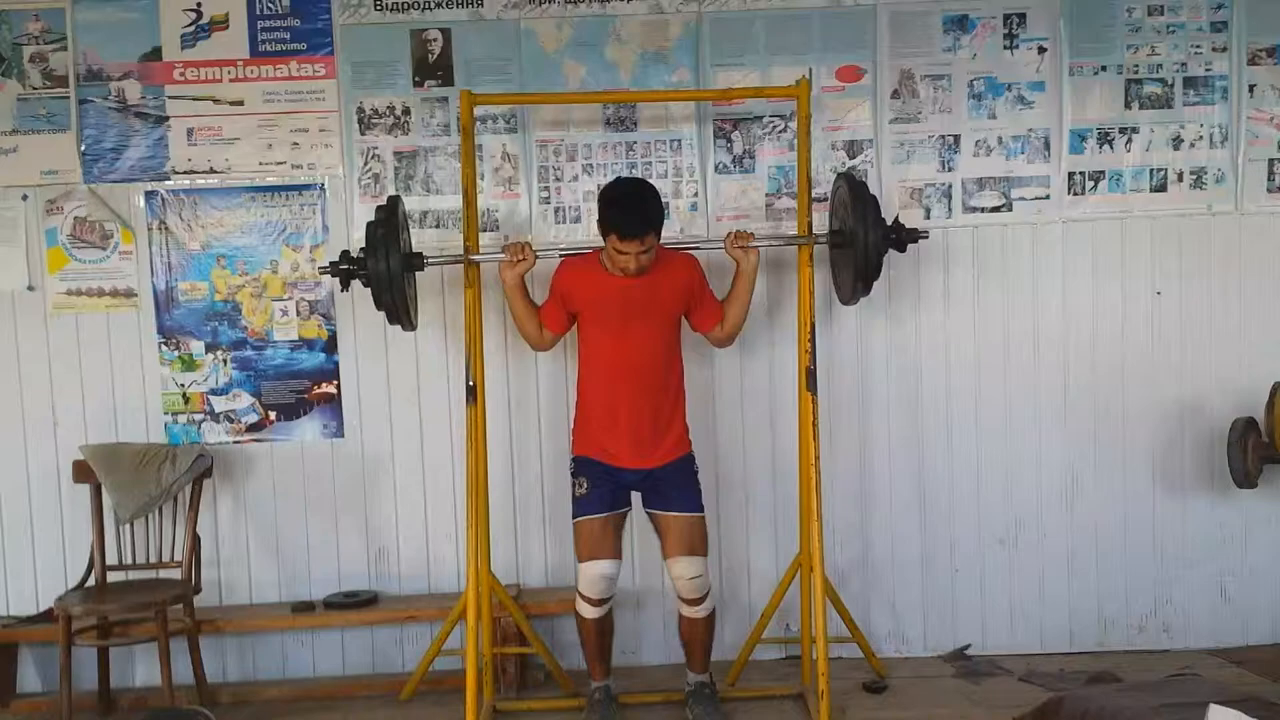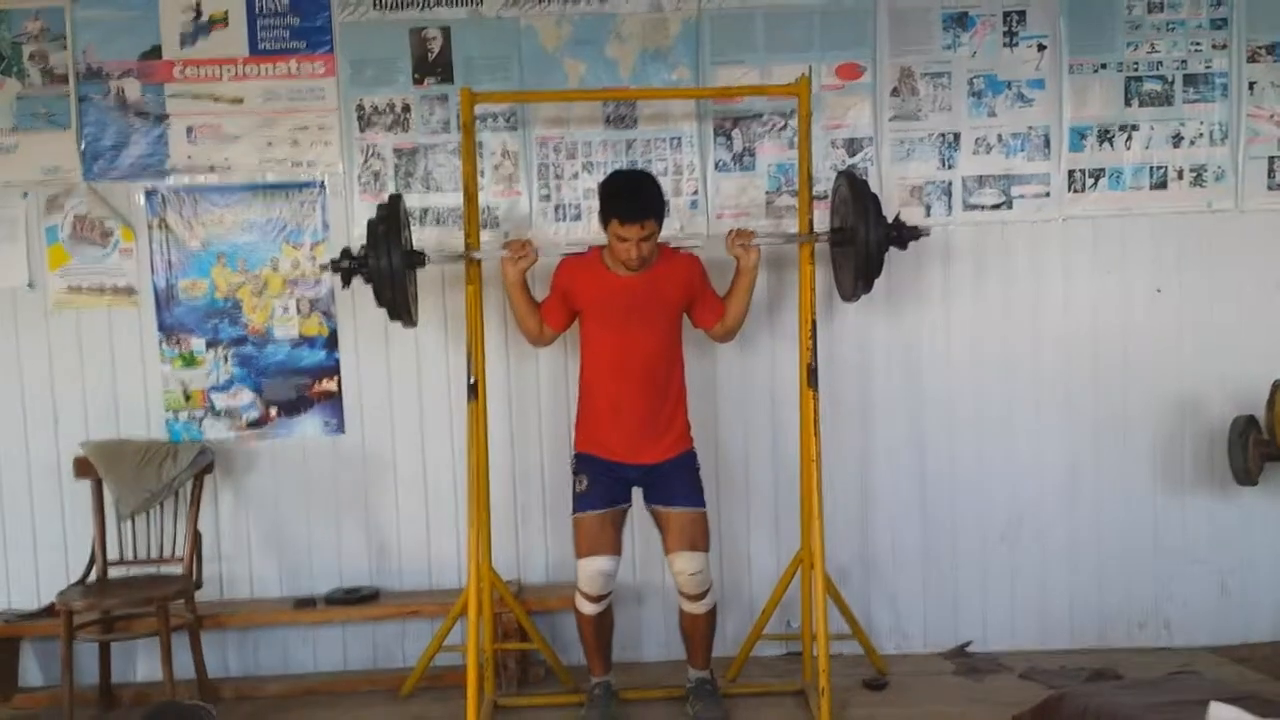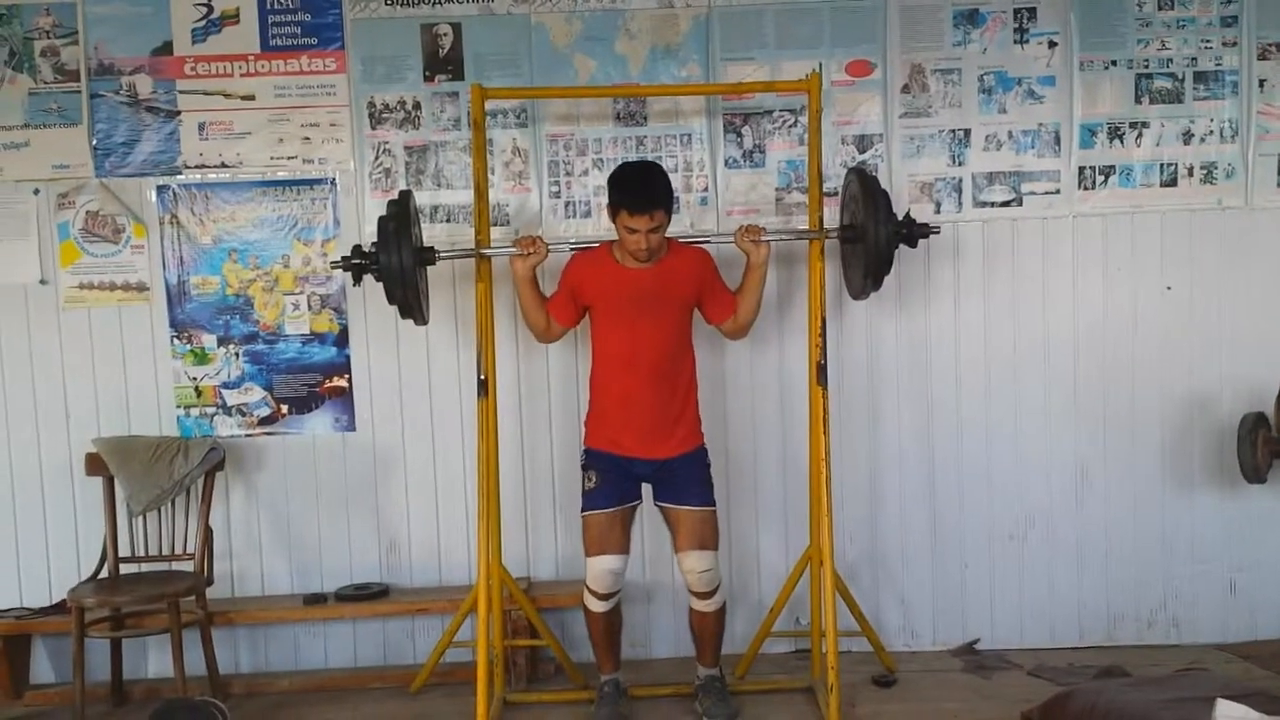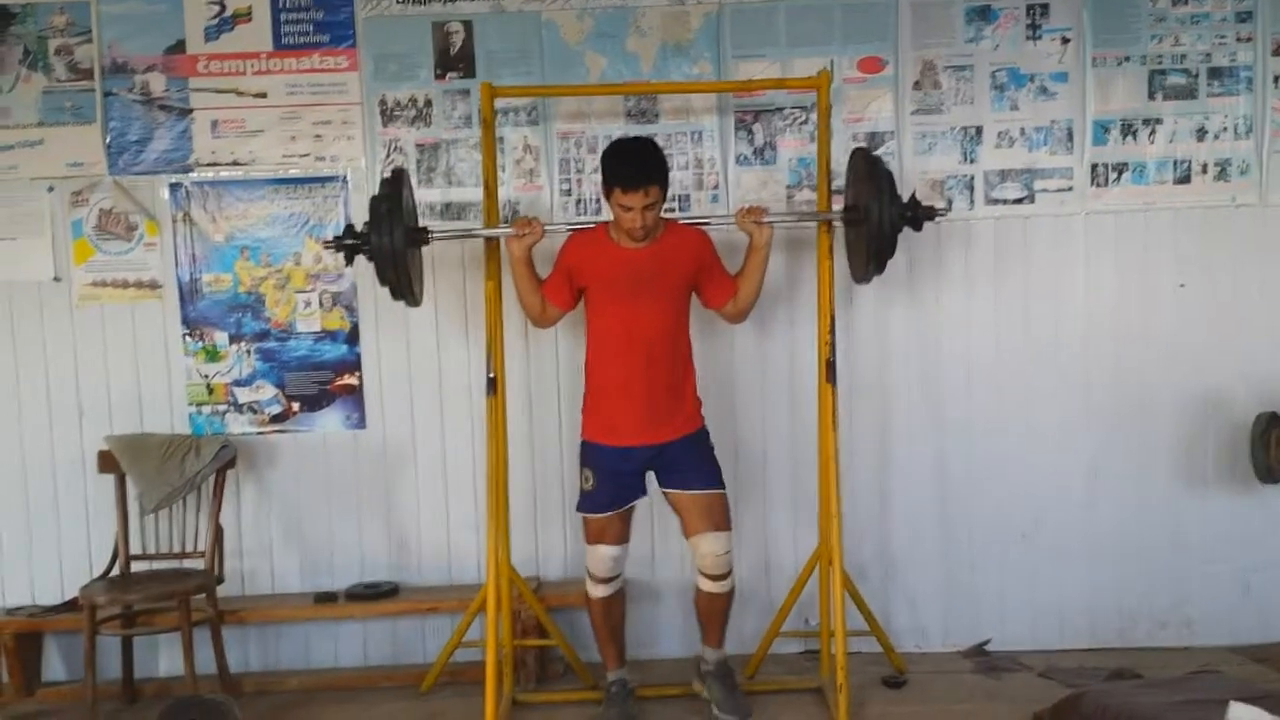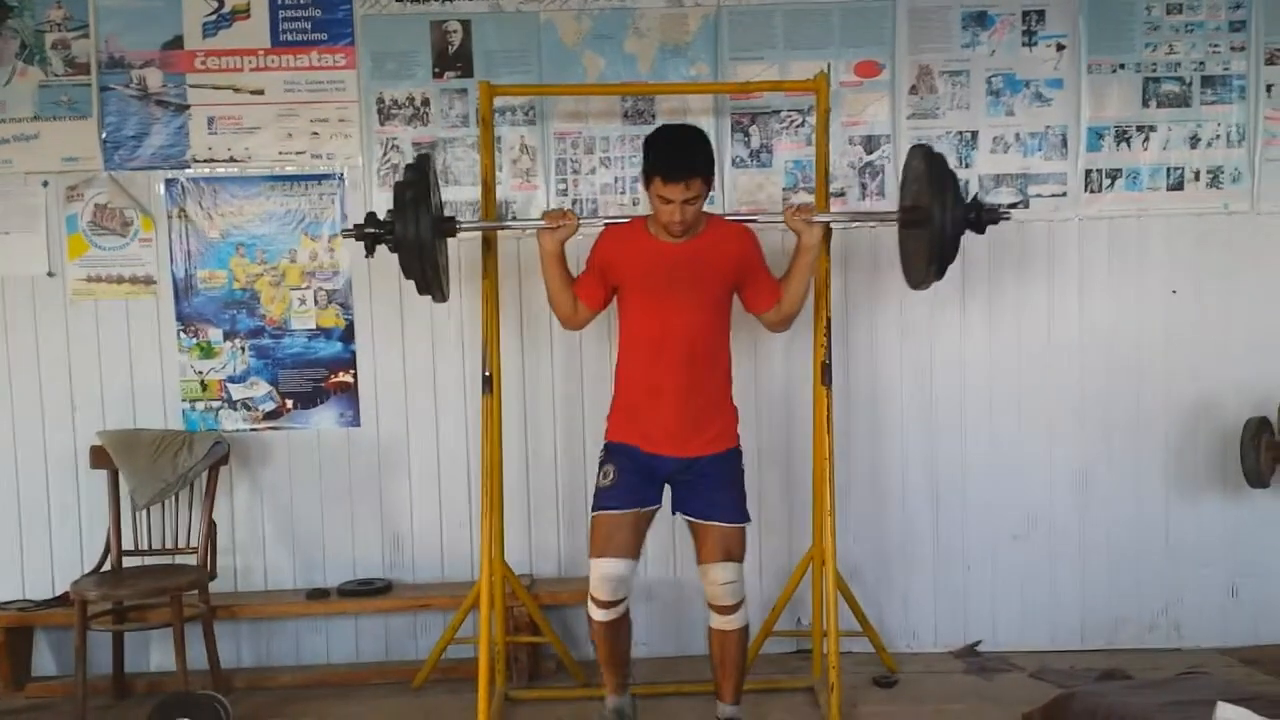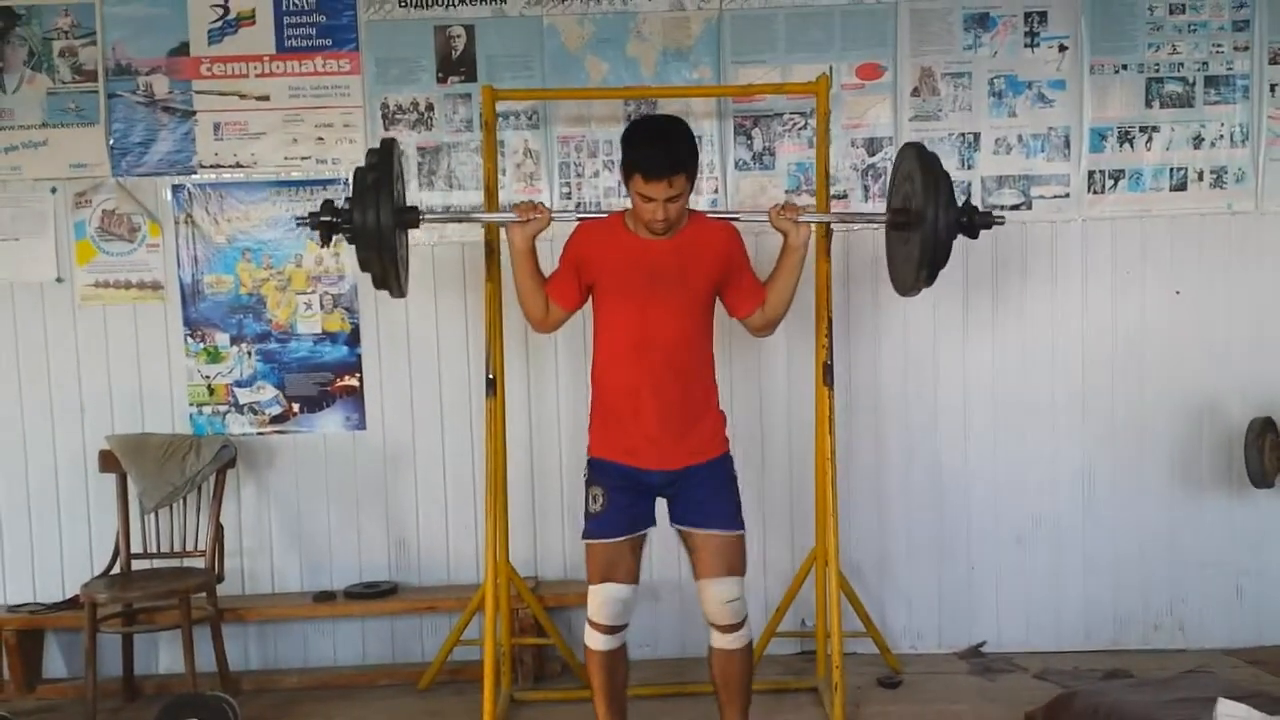
dt=0.7s
person 1, frame 1
left shoulder: (683, 270)
right shoulder: (572, 274)
left elbow: (723, 332)
right elbow: (540, 337)
left wrist: (747, 270)
right wrist: (513, 282)
left hip: (669, 454)
right hip: (598, 457)
left knee: (692, 580)
right knee: (595, 583)
person 1, frame 2
left shoulder: (685, 269)
right shoulder: (574, 273)
left elbow: (723, 328)
right elbow: (539, 332)
left wrist: (746, 268)
right wrist: (514, 279)
left hip: (670, 451)
right hip: (599, 453)
left knee: (694, 575)
right knee: (593, 578)
person 1, frame 3
left shoulder: (695, 263)
right shoulder: (585, 268)
left elbow: (736, 325)
right elbow: (546, 329)
left wrist: (757, 263)
right wrist: (524, 275)
left hip: (680, 447)
right hip: (609, 449)
left knee: (703, 574)
right knee: (602, 578)
person 1, frame 4
left shoulder: (692, 244)
right shoulder: (581, 249)
left elbow: (735, 307)
right elbow: (542, 313)
left wrist: (759, 244)
right wrist: (520, 256)
left hip: (681, 430)
right hip: (607, 436)
left knee: (715, 555)
right knee: (604, 566)
left ankle: (713, 664)
person 1, frame 5
left shoulder: (736, 242)
right shoulder: (615, 243)
left elbow: (778, 315)
right elbow: (572, 315)
left wrist: (807, 246)
right wrist: (551, 250)
left hip: (712, 447)
right hip: (632, 442)
left knee: (725, 594)
right knee: (607, 587)
person 1, frame 6
left shoulder: (720, 241)
right shoulder: (591, 240)
left elbow: (762, 319)
right elbow: (543, 317)
left wrist: (795, 246)
right wrist: (521, 244)
left hip: (702, 455)
right hip: (616, 457)
left knee: (727, 611)
right knee: (607, 613)
